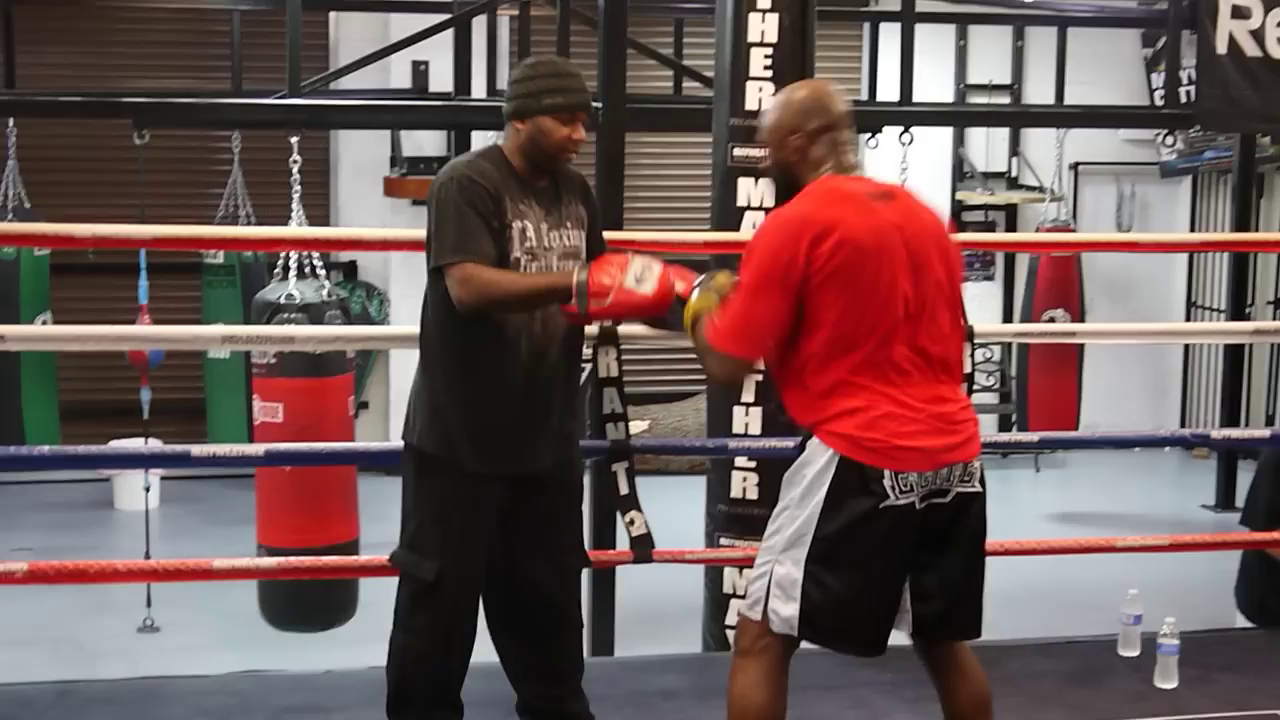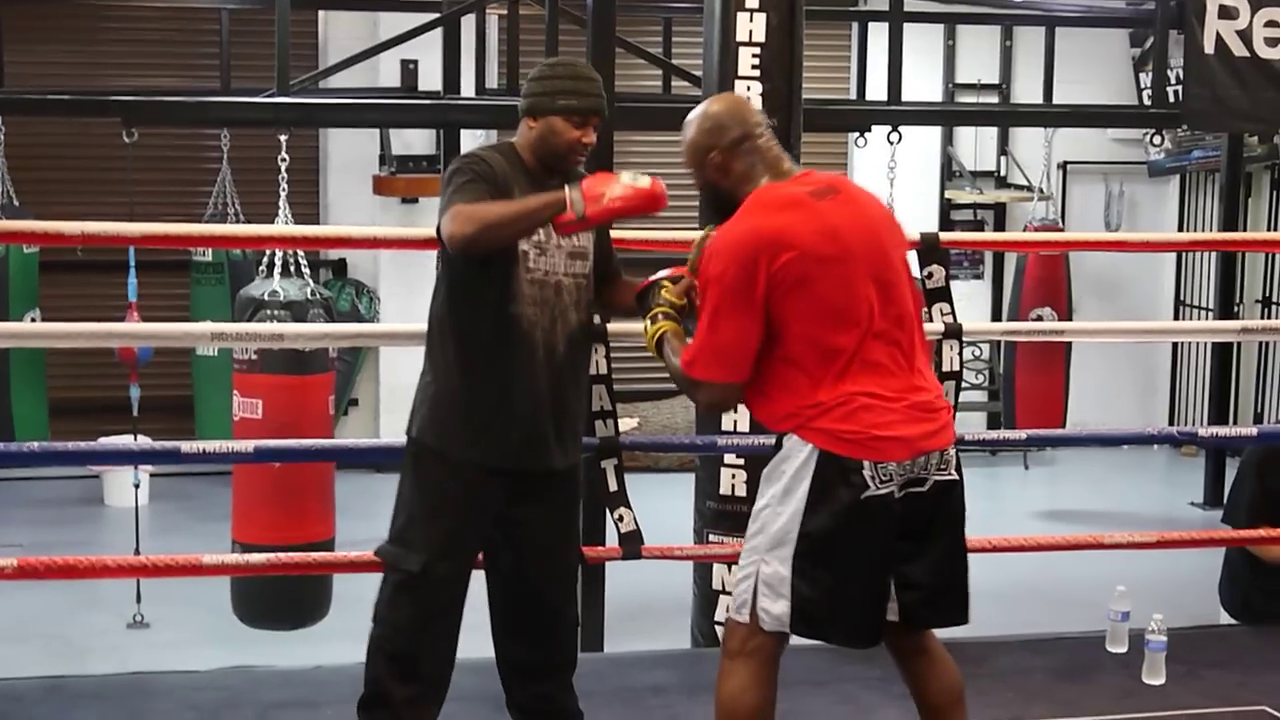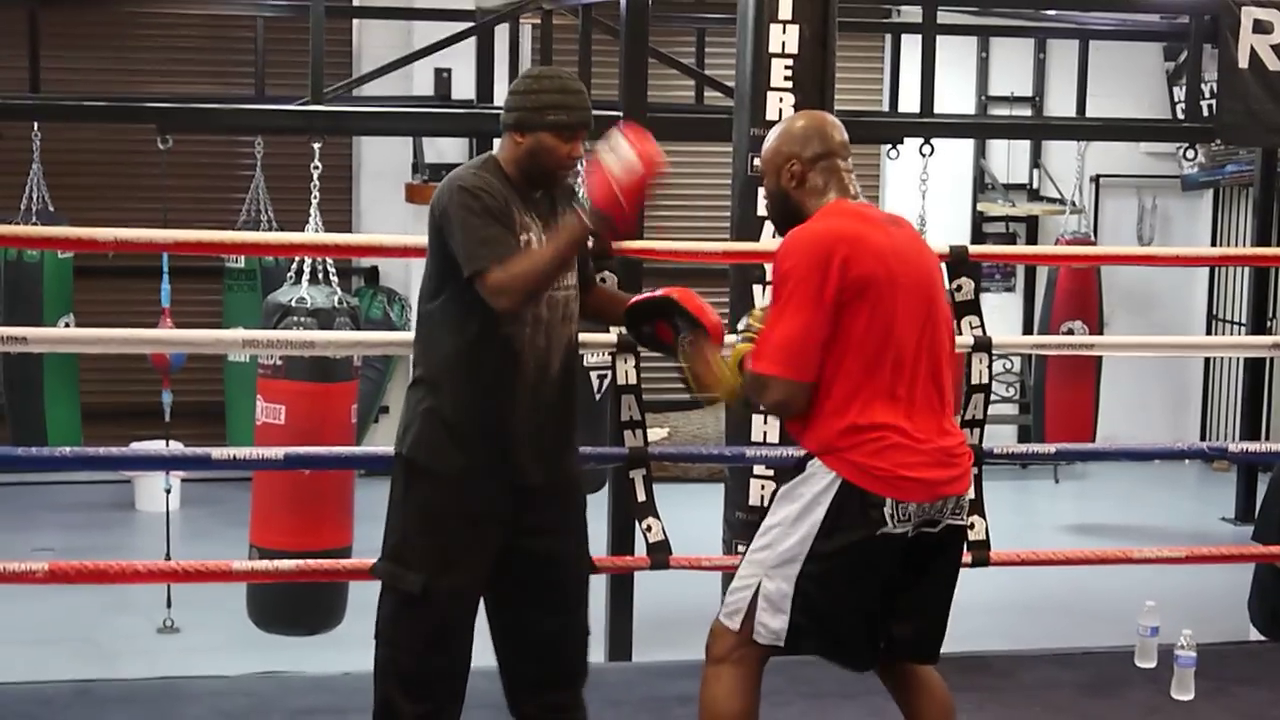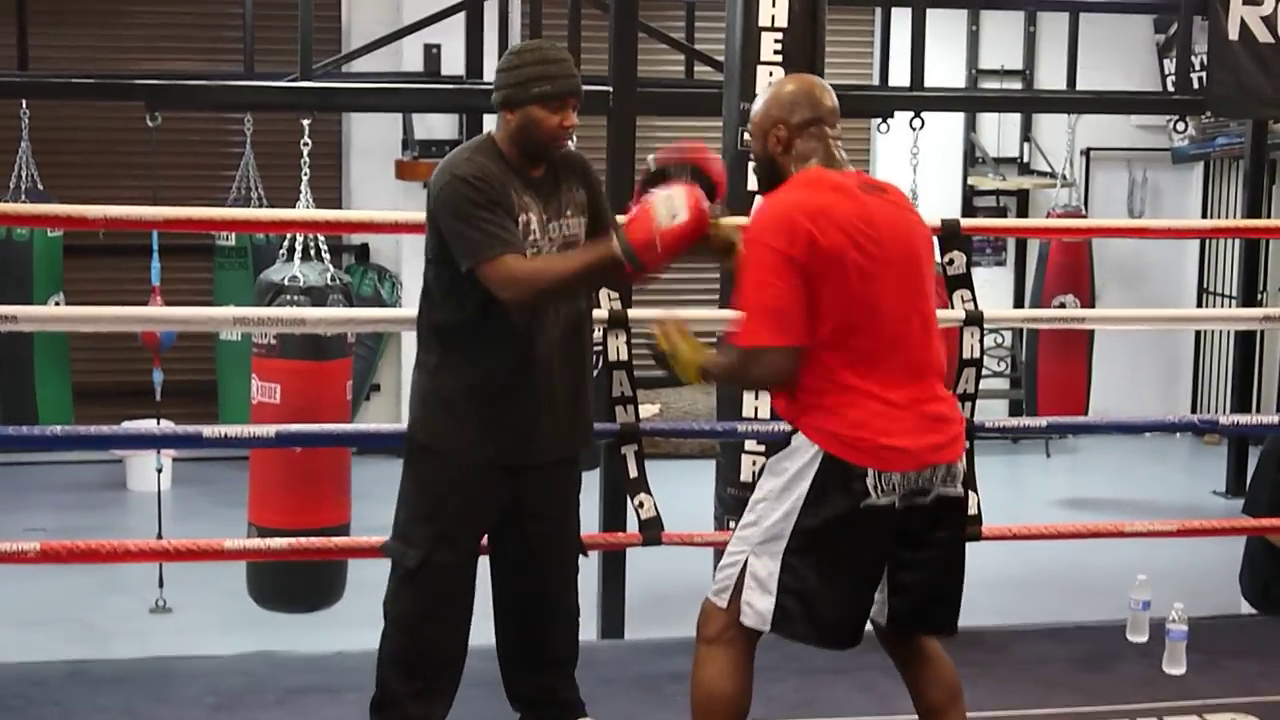
dt=0.5s
person 1, frame 1
left shoulder: (575, 192)
right shoulder: (467, 183)
left elbow: (598, 290)
right elbow: (469, 287)
left wrist: (653, 293)
right wrist: (574, 284)
left hip: (547, 435)
right hip: (461, 434)
left knee: (548, 588)
right knee: (442, 590)
person 1, frame 2
left shoulder: (580, 186)
right shoulder: (480, 171)
left elbow: (607, 290)
right elbow: (461, 230)
right wrist: (568, 203)
left hip: (549, 432)
right hip: (463, 430)
left knee: (545, 587)
right knee: (428, 582)
person 1, frame 3
left shoulder: (563, 195)
right shoulder: (469, 194)
left elbow: (580, 297)
right elbow: (509, 290)
right wrist: (592, 215)
left hip: (543, 444)
right hip: (455, 447)
left knee: (549, 598)
right knee: (431, 603)
person 1, frame 4
left shoulder: (575, 172)
right shoulder: (464, 178)
left elbow: (633, 253)
right elbow: (514, 284)
left wrist: (676, 227)
right wrist: (619, 248)
left hip: (550, 419)
right hip: (466, 422)
left knee: (547, 574)
right knee: (437, 574)
person 2, frame 1
left shoulder: (794, 226)
right shoulder: (923, 217)
left elbow: (727, 361)
left wrist: (702, 307)
left hip: (861, 462)
right hip: (951, 455)
left knee: (760, 639)
right knee: (943, 640)
person 2, frame 2
left shoulder: (742, 240)
right shoulder: (863, 202)
left elbow: (713, 391)
left wrist: (662, 324)
left hip: (840, 457)
right hip: (928, 444)
left knee: (750, 641)
right knee: (912, 633)
person 2, frame 3
left shoulder: (812, 243)
right shoulder: (909, 240)
left elbow: (781, 392)
left wrist: (716, 369)
right wrist: (761, 346)
left hip: (859, 482)
right hip: (940, 484)
left knee: (733, 649)
right knee: (904, 657)
person 2, frame 4
left shoulder: (783, 215)
right shoulder: (897, 205)
left elbow: (772, 364)
left wrist: (691, 360)
right wrist: (742, 245)
left hip: (846, 456)
right hip: (935, 452)
left knee: (725, 627)
right knee: (909, 632)
